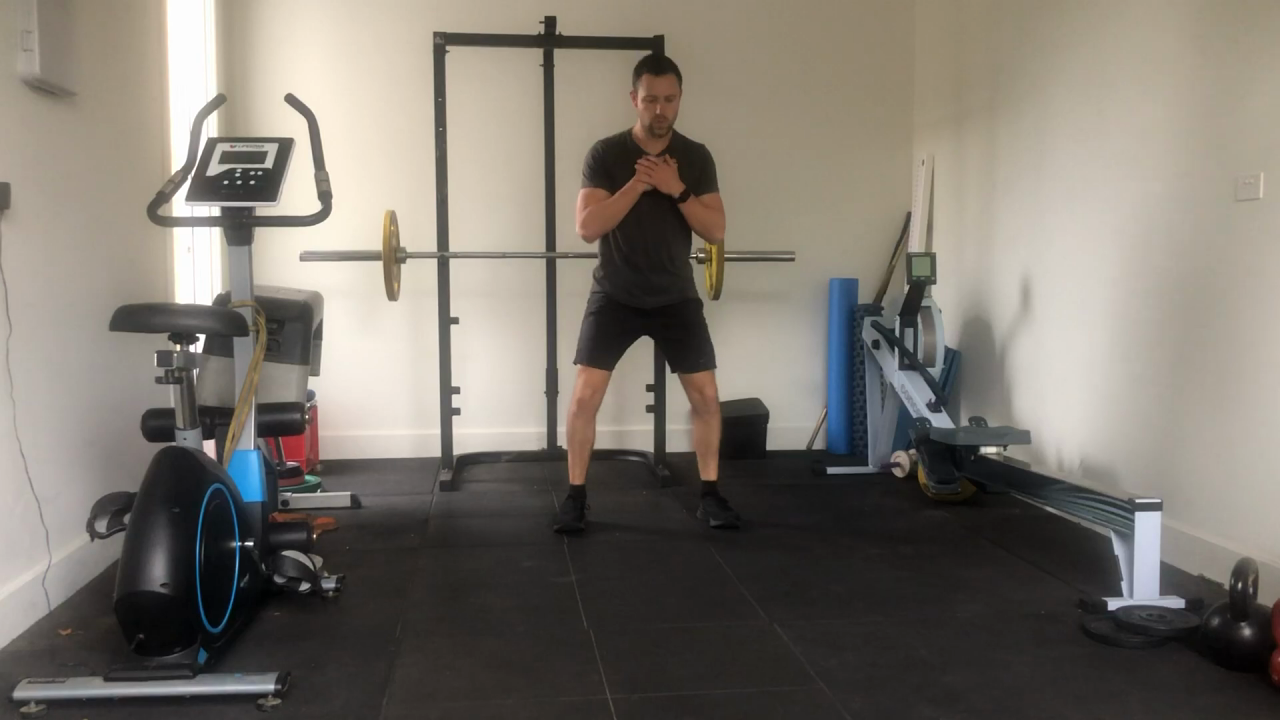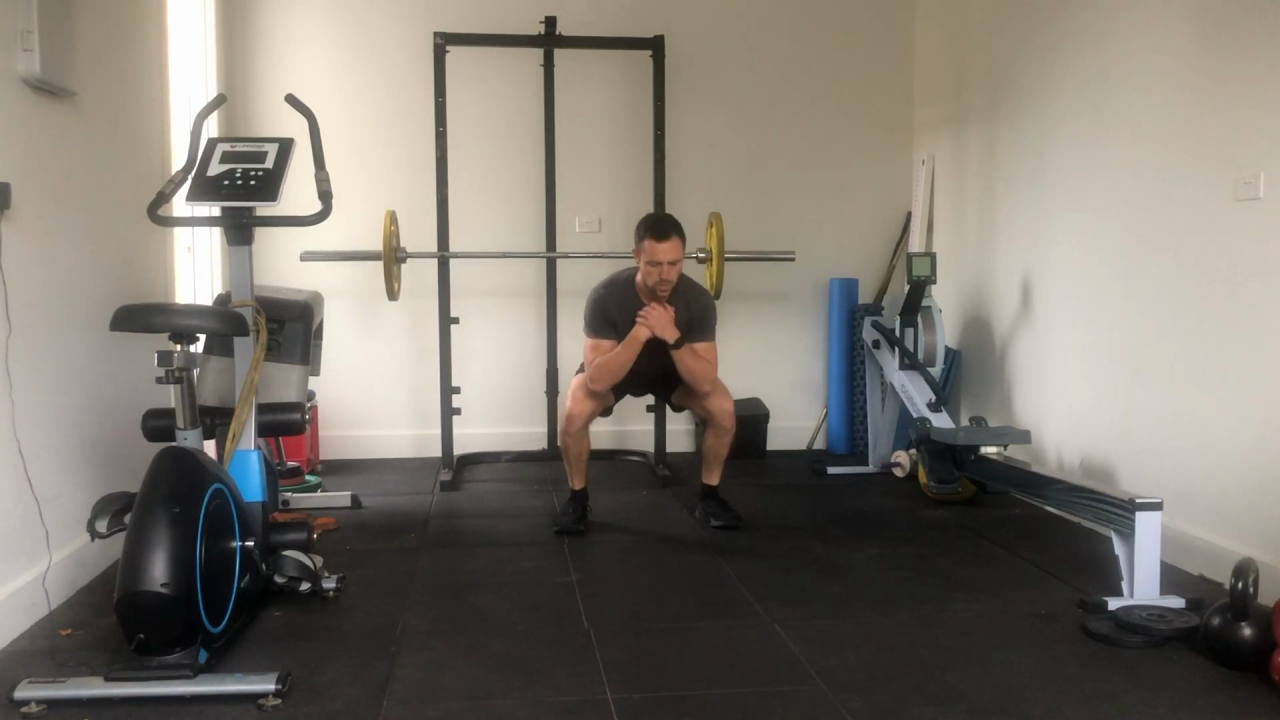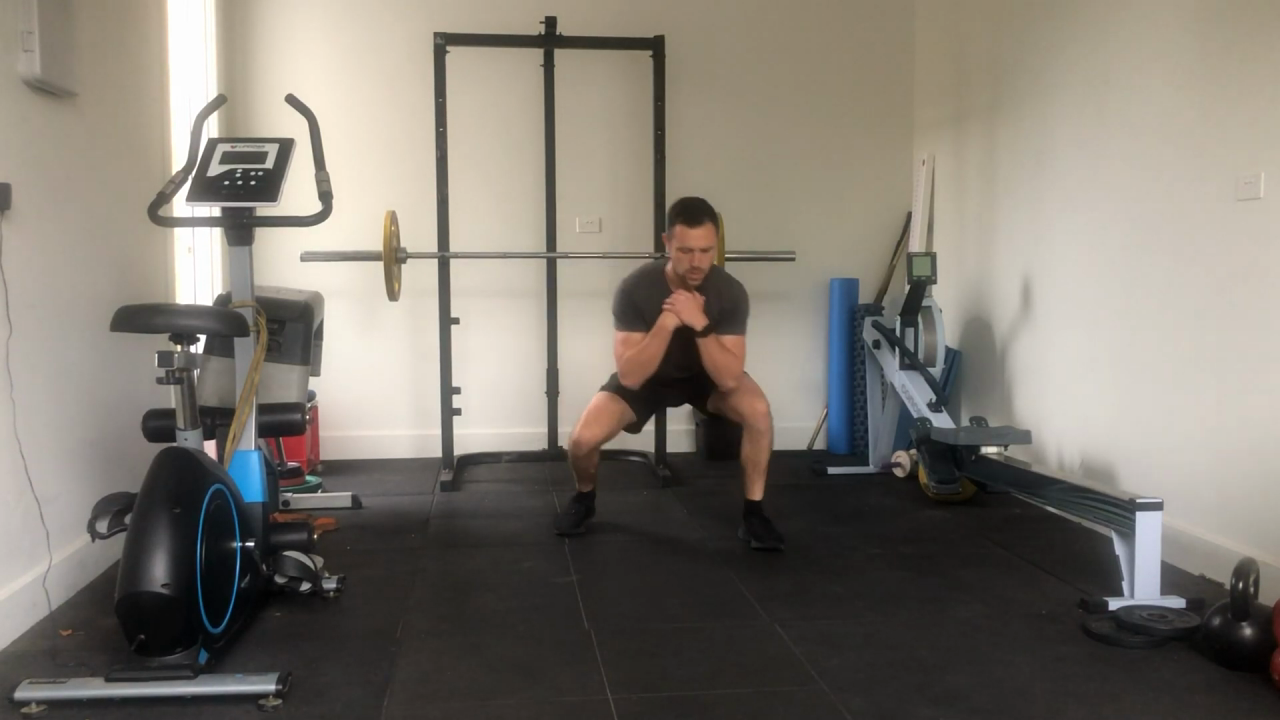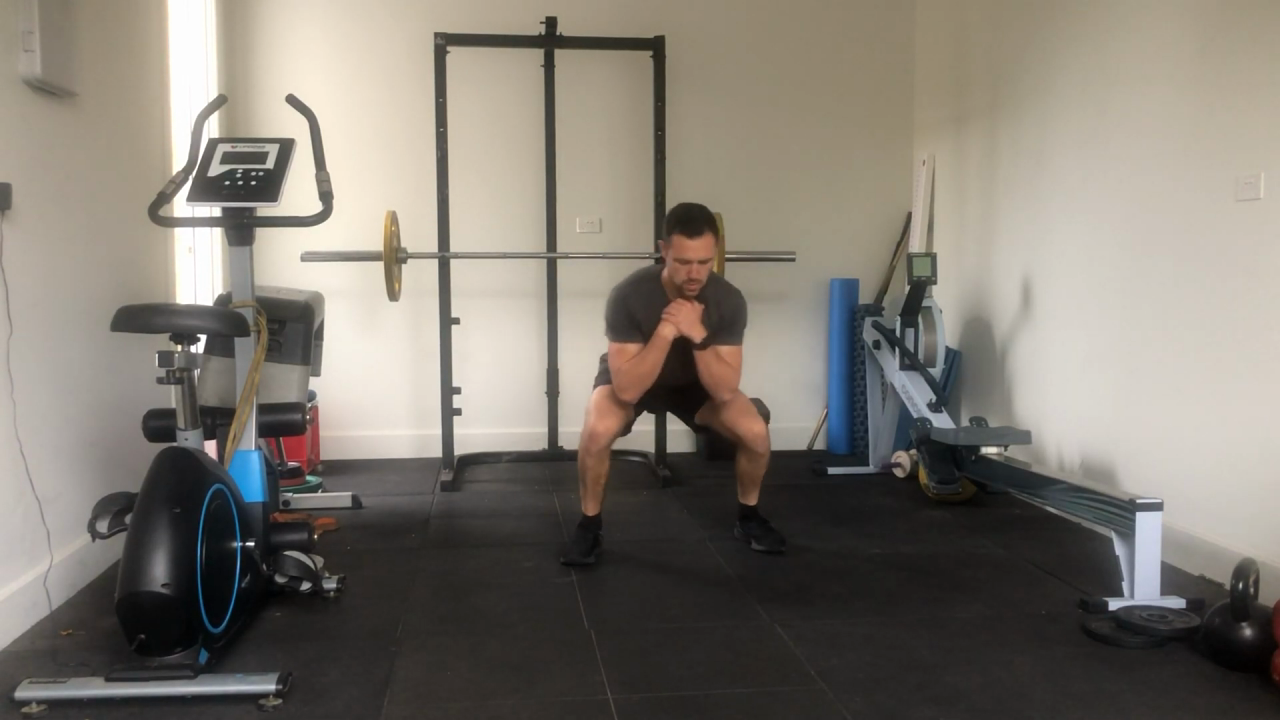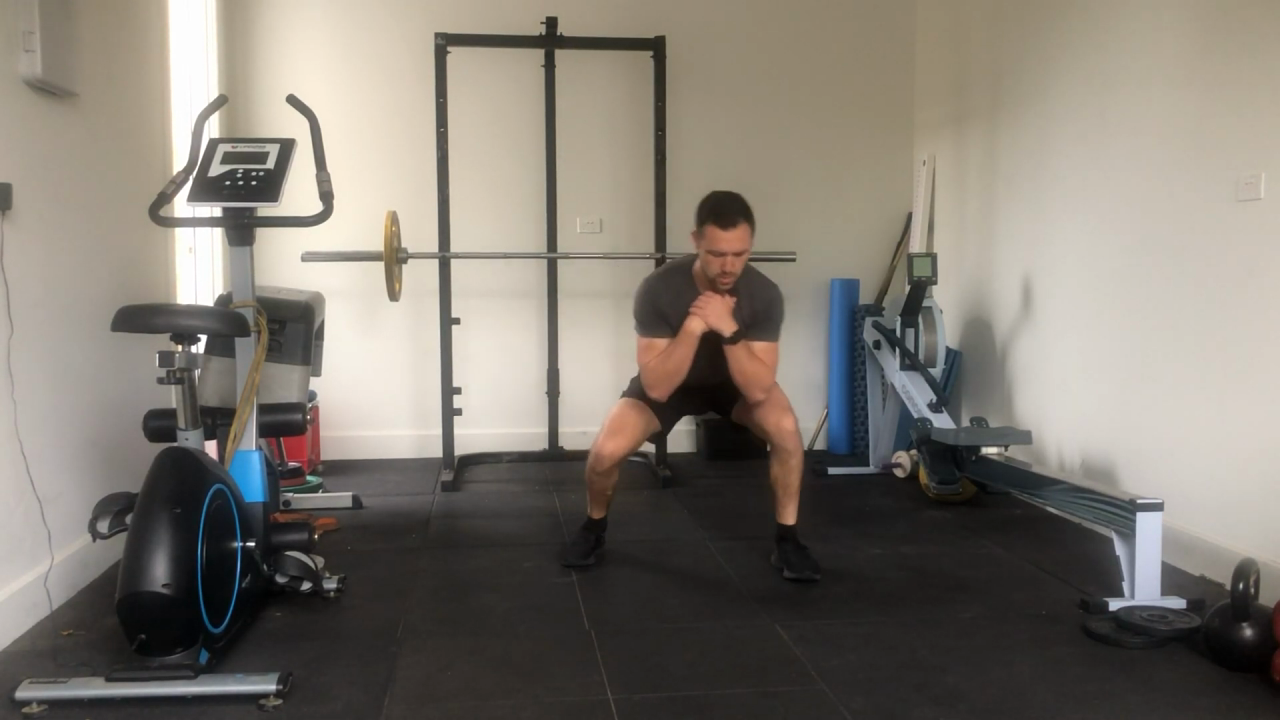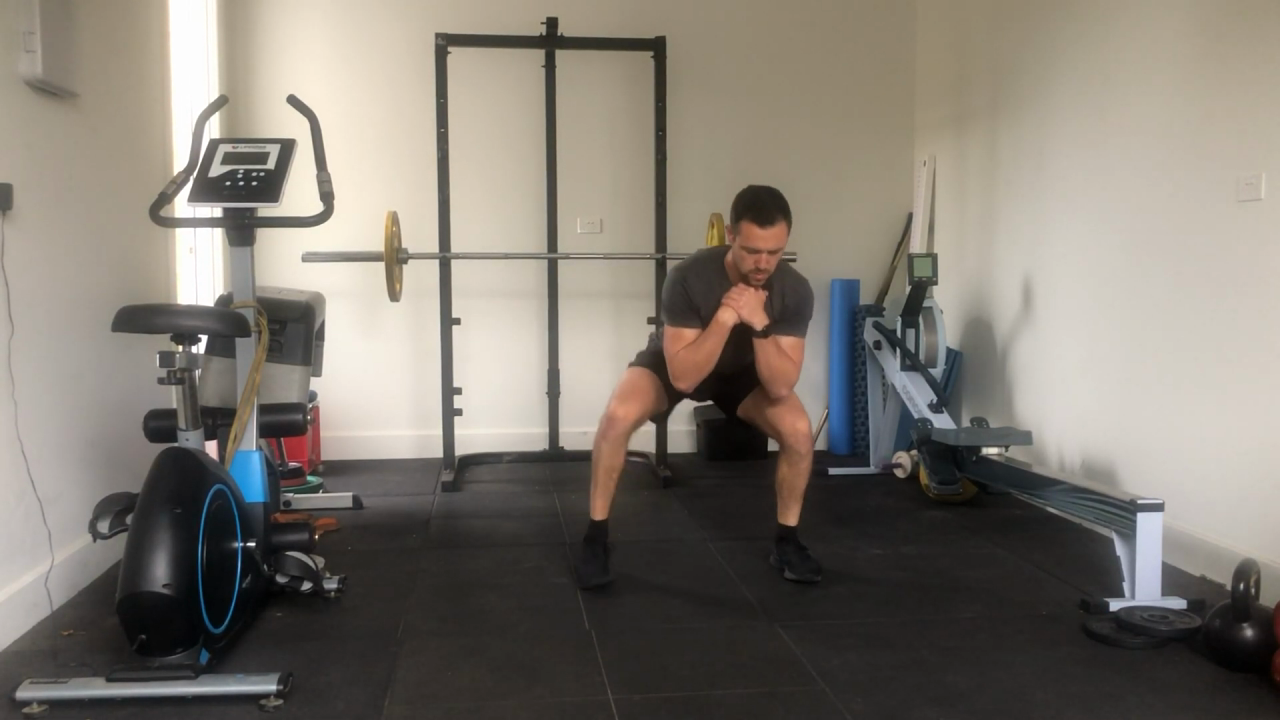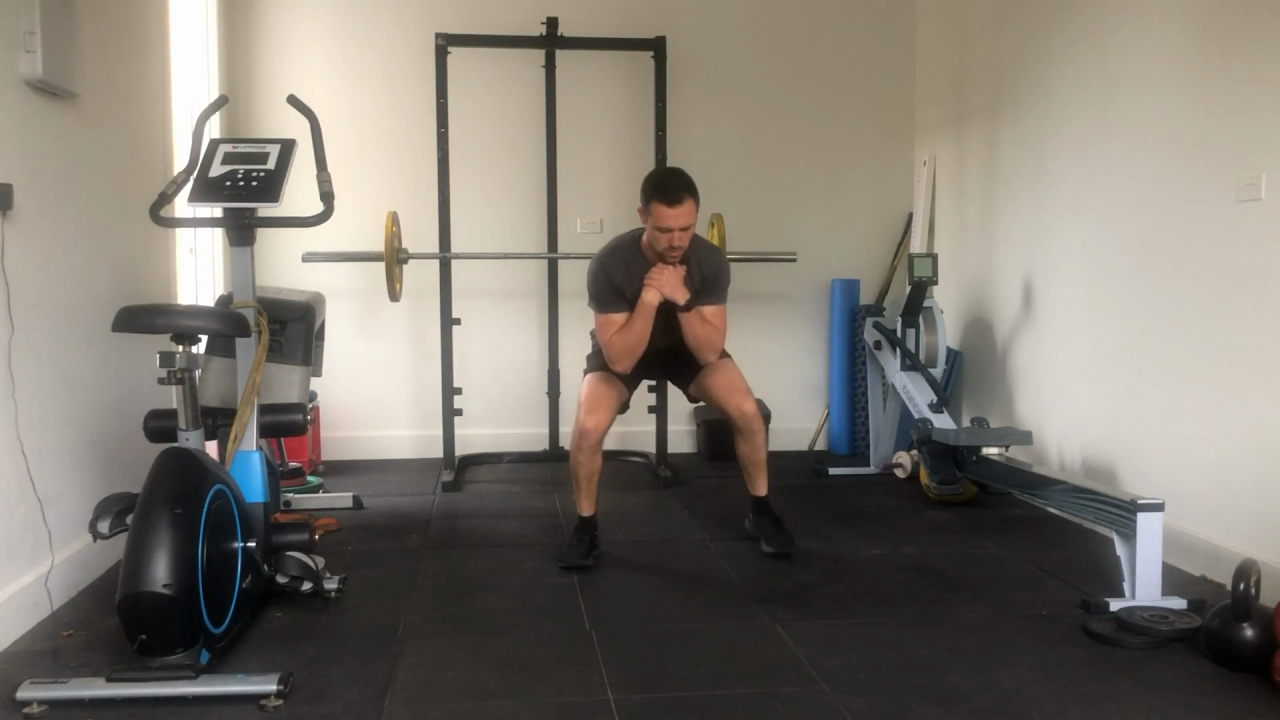
dt=0.7s
person 1, frame 1
left shoulder: (695, 156)
right shoulder: (606, 153)
left elbow: (717, 231)
right elbow: (587, 228)
left wrist: (677, 189)
right wrist: (637, 183)
left hip: (676, 297)
right hip: (615, 296)
left knee: (704, 395)
right knee: (585, 396)
left ankle: (709, 494)
right ankle: (576, 497)
person 1, frame 2
left shoulder: (697, 299)
right shoulder: (606, 297)
left elbow: (706, 383)
right elbow: (597, 380)
left wrist: (672, 337)
right wrist: (638, 334)
left hip: (671, 369)
right hip: (614, 365)
left knee: (723, 410)
right knee: (574, 414)
left ankle: (710, 496)
right ankle: (577, 498)
person 1, frame 3
left shoulder: (730, 292)
right shoulder: (635, 290)
left elbow: (730, 378)
right elbow: (629, 376)
left wrist: (701, 325)
right wrist: (667, 322)
left hip: (703, 373)
right hip: (646, 374)
left knee: (757, 412)
right knee: (583, 439)
left ankle: (753, 514)
right ankle: (584, 499)
person 1, frame 4
left shoulder: (728, 301)
right shoulder: (629, 296)
left elbow: (725, 392)
right elbow: (628, 391)
left wrist: (698, 335)
right wrist: (663, 333)
left hip: (693, 380)
right hip: (631, 377)
left knee: (755, 434)
right knee: (598, 431)
left ankle: (748, 516)
right ankle: (590, 526)
person 1, frame 5
left shoulder: (765, 295)
right shoulder: (658, 290)
left elbow: (758, 390)
right elbow: (656, 387)
left wrist: (729, 330)
right wrist: (692, 326)
left hip: (733, 379)
right hip: (669, 380)
left knee: (785, 429)
right knee: (605, 452)
left ankle: (787, 540)
right ankle: (595, 526)
person 1, frame 6
left shoulder: (795, 290)
right shoulder: (689, 277)
left elbow: (780, 387)
right elbow: (682, 378)
left wrist: (760, 323)
right wrist: (724, 318)
left hip: (742, 368)
right hip: (673, 359)
left knee: (798, 430)
right knee: (617, 416)
left ankle: (786, 540)
right ankle: (596, 537)
person 1, frame 7
left shoulder: (711, 261)
right shoulder: (610, 264)
left elbow: (709, 354)
right elbow: (619, 361)
left wrist: (682, 298)
right wrist: (648, 300)
left hip: (687, 344)
right hip: (622, 349)
left knee: (747, 412)
right knee: (588, 427)
left ankle: (761, 509)
right ankle: (586, 527)
